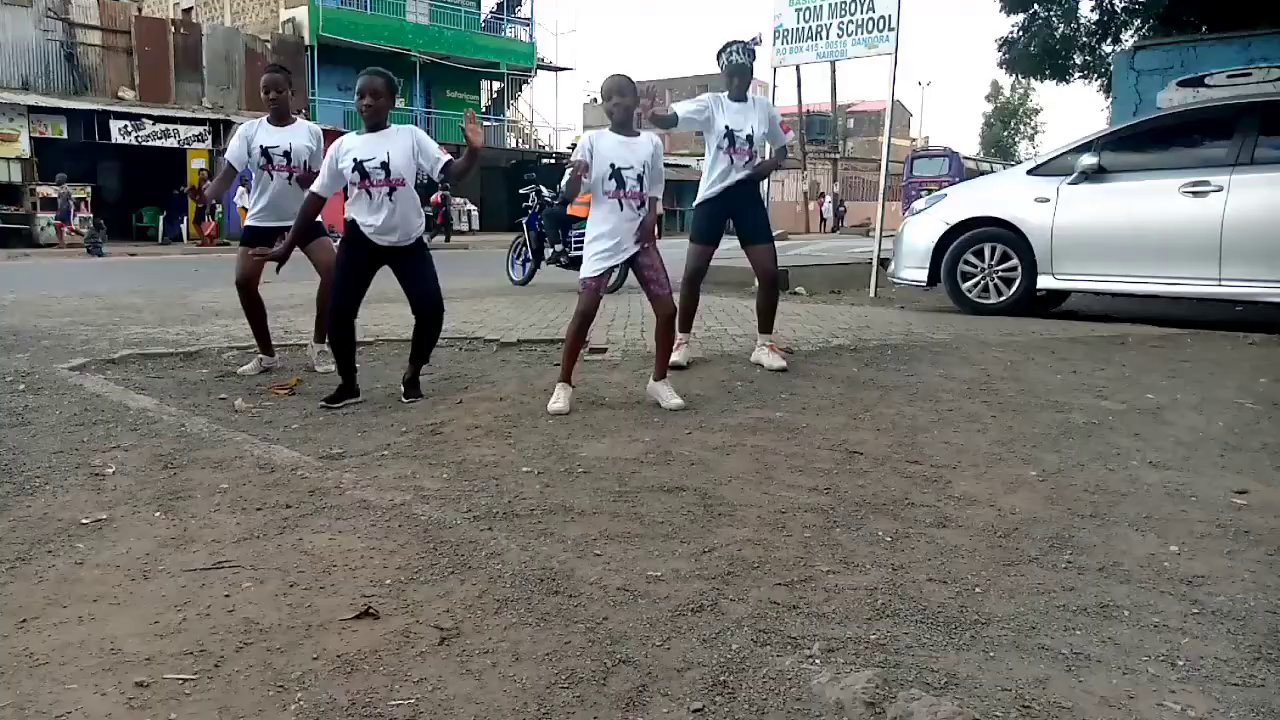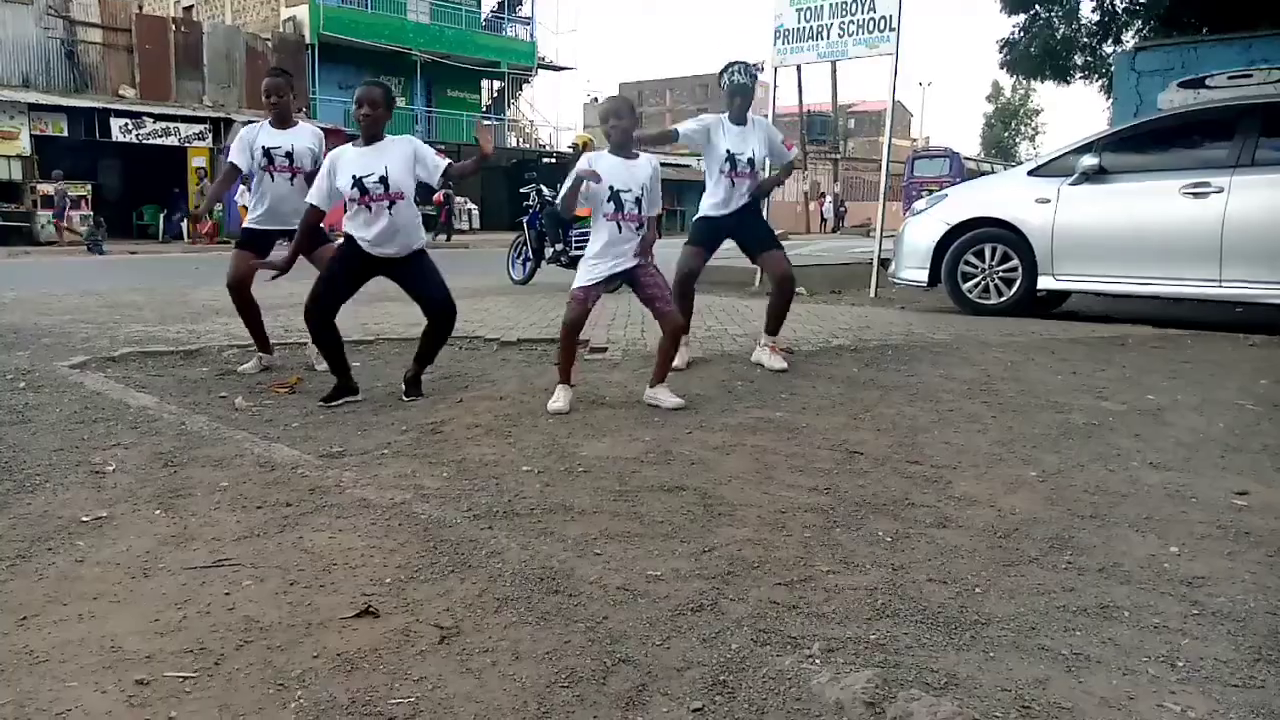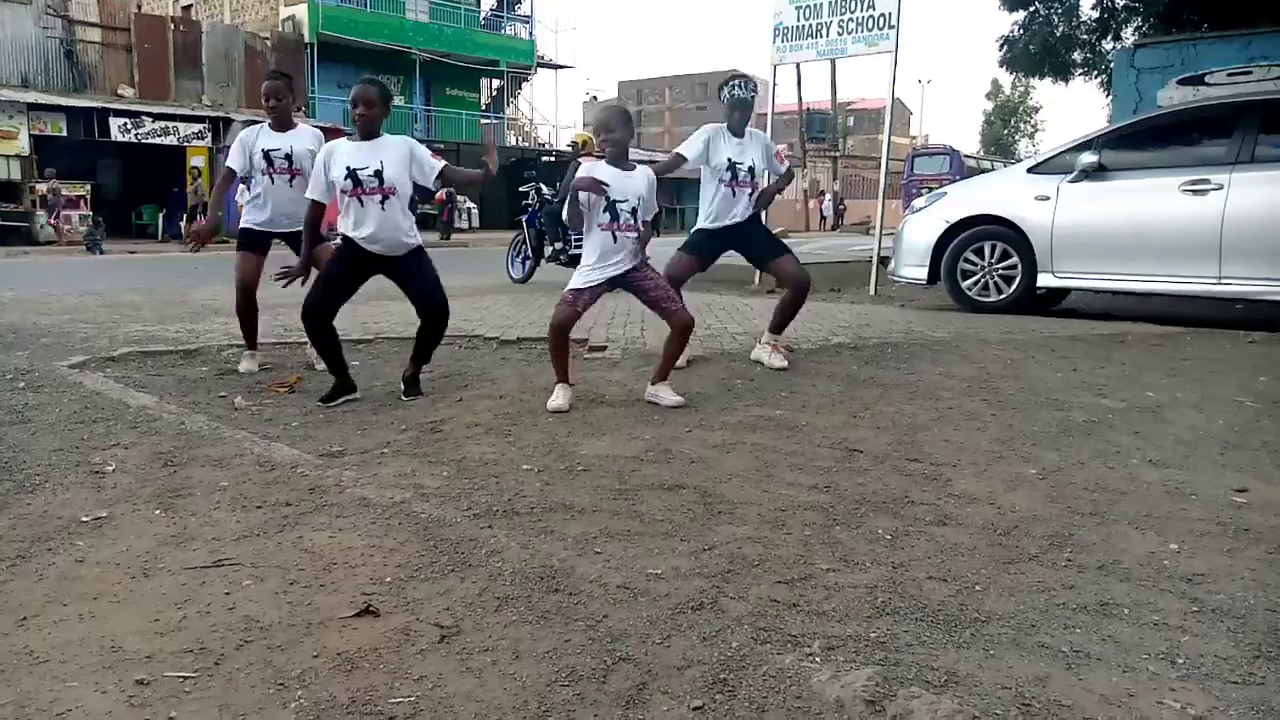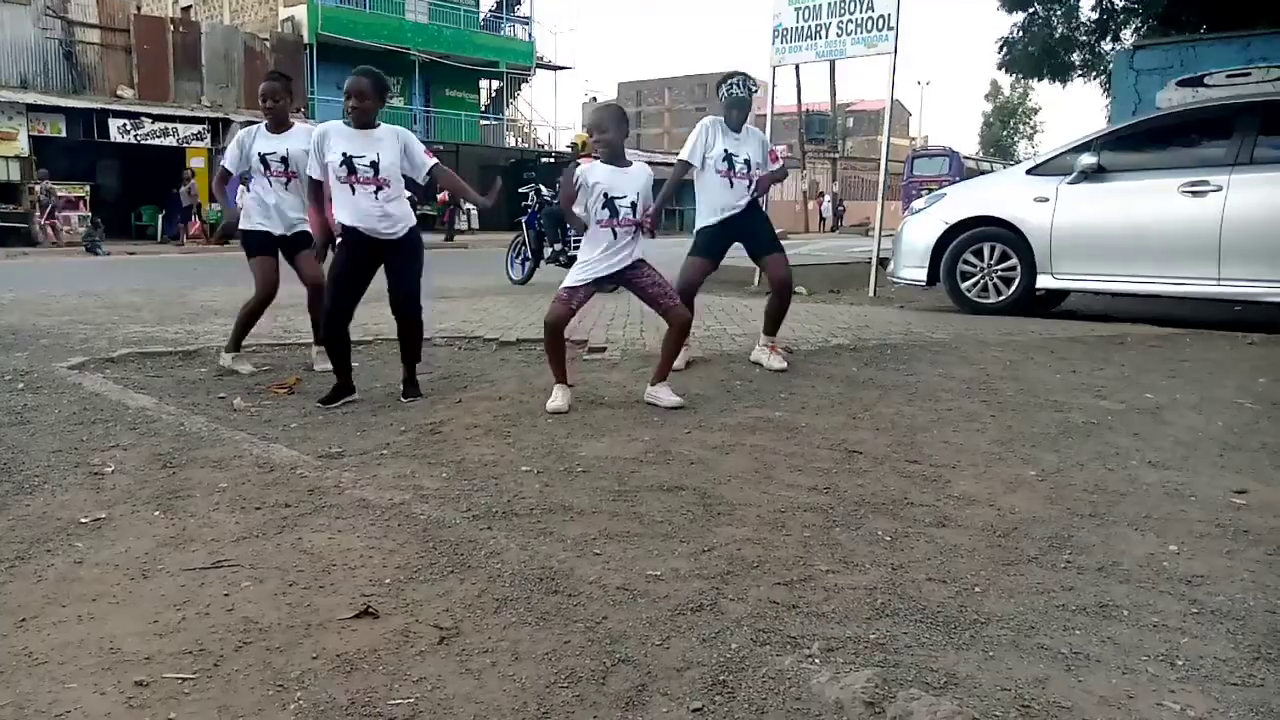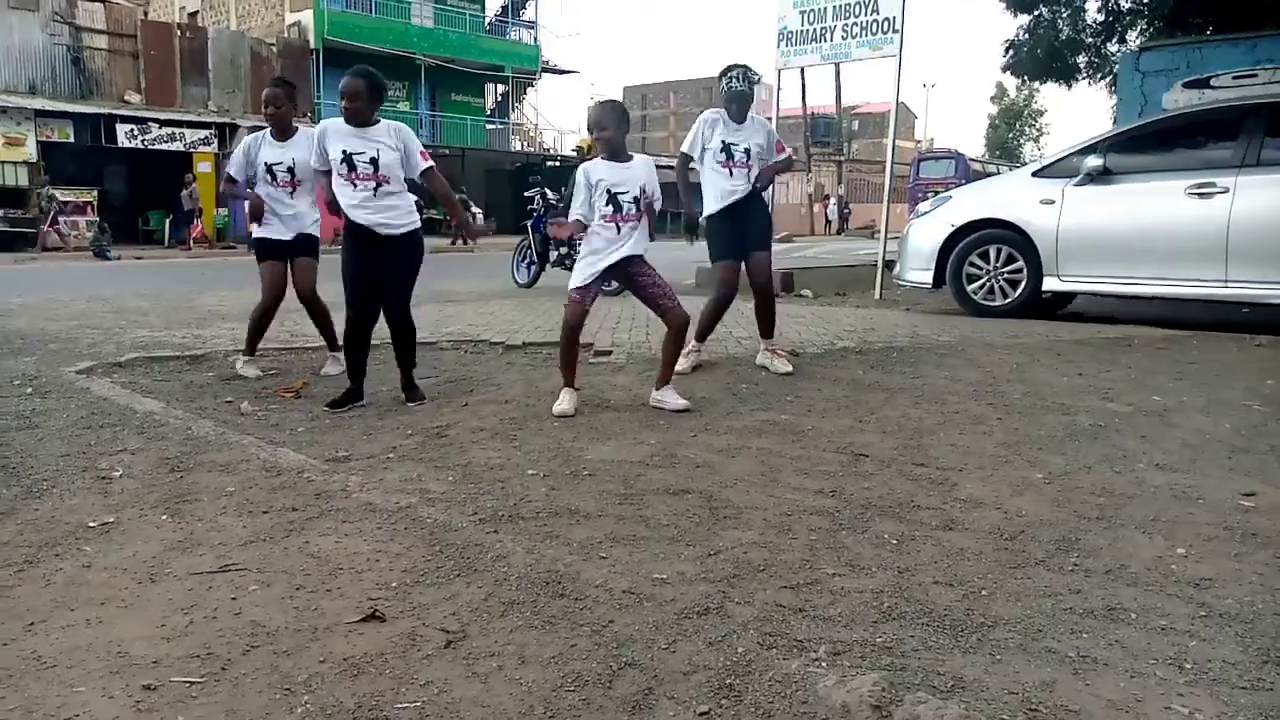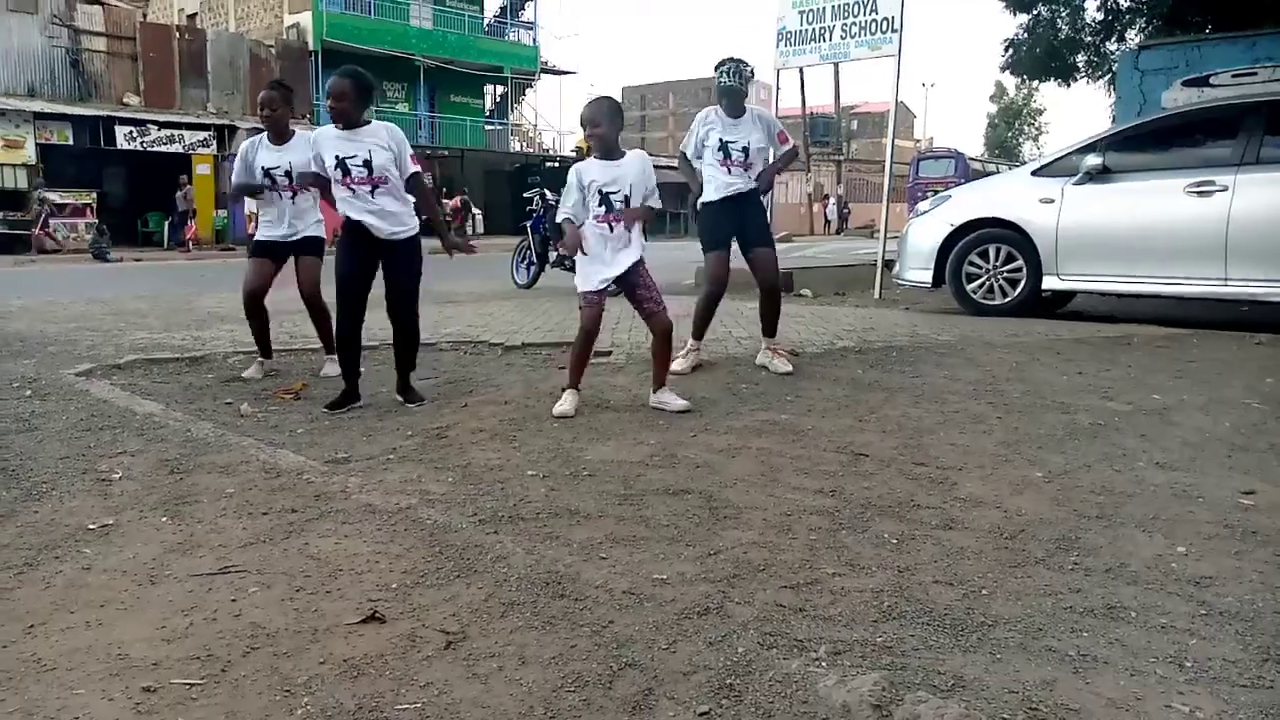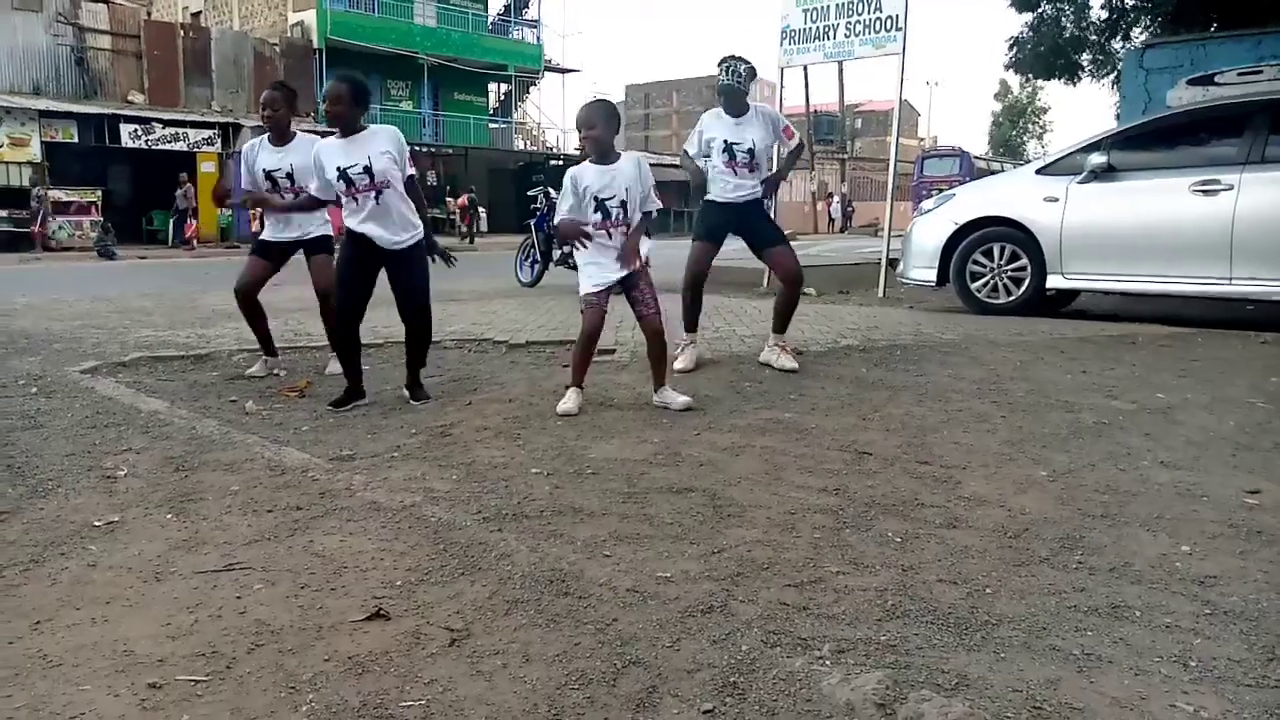
dt=0.1s
person 1, frame 1
left shoulder: (411, 136)
right shoulder: (342, 146)
left elbow: (451, 170)
right elbow: (316, 198)
left wrist: (473, 151)
right wrist: (286, 248)
left hip: (408, 242)
right hip: (361, 240)
left knee: (431, 310)
right knee: (340, 314)
left ankle: (411, 376)
right ankle: (348, 383)
person 1, frame 2
left shoulder: (409, 146)
right shoulder: (338, 157)
left elbow: (451, 173)
right elbow: (316, 209)
left wrist: (482, 157)
right wrist: (290, 259)
left hip: (407, 250)
right hip: (358, 249)
left knee: (443, 311)
right knee: (316, 311)
left ankle: (413, 375)
right ankle: (345, 382)
person 1, frame 3
left shoulder: (404, 147)
right shoulder: (331, 151)
left elbow: (444, 174)
right elbow: (316, 206)
left wrist: (485, 175)
right wrist: (304, 263)
left hip: (404, 248)
right hip: (355, 248)
left knee: (437, 312)
right knee: (313, 313)
left ankle: (411, 374)
right ankle: (344, 382)
person 1, frame 4
left shoulder: (399, 137)
right shoulder: (325, 133)
left elbow: (436, 172)
right elbow: (315, 184)
left wrist: (479, 200)
right wrist: (323, 228)
left hip: (402, 235)
right hip: (355, 238)
left knee: (407, 309)
right knee: (333, 314)
left ankle: (410, 377)
right ankle: (343, 382)
person 1, frame 5
left shoulder: (398, 133)
right shoulder: (327, 132)
left elbow: (431, 177)
right elbow: (323, 172)
left wrist: (463, 220)
right wrist: (333, 197)
left hip: (403, 232)
right hip: (360, 234)
left knee: (397, 310)
right knee: (360, 313)
left ankle: (408, 381)
right ankle: (355, 387)
person 1, frame 6
left shoulder: (389, 133)
right shoulder: (322, 138)
left elbow: (417, 183)
right elbow: (317, 177)
left wrist: (446, 234)
left hip: (402, 235)
right hip: (357, 236)
left knee: (404, 313)
right knee: (348, 314)
left ankle: (404, 383)
right ankle: (350, 389)
person 1, frame 7
left shoulder: (390, 136)
right shoulder: (324, 151)
left elbow: (412, 187)
right elbow: (316, 199)
left wrist: (430, 238)
right wrist: (269, 200)
left hip: (408, 240)
right hip: (361, 243)
left knee: (418, 315)
right knee: (344, 316)
left ankle: (413, 378)
right ankle: (354, 386)
person 2, frame 1
left shoulder: (652, 143)
right shoulder: (593, 141)
right elbow: (570, 195)
left wrist: (651, 216)
right wrist: (576, 172)
left hip: (639, 241)
right hip: (602, 241)
left knee: (667, 309)
right knee: (585, 312)
left ankle: (659, 382)
right ankle: (564, 385)
person 2, frame 2
left shoulder: (650, 164)
right shoulder: (592, 161)
right elbow: (565, 212)
left wrist: (651, 232)
right wrist: (576, 181)
left hip: (638, 256)
right hip: (600, 256)
left knee: (675, 323)
right knee: (571, 320)
left ankle: (656, 387)
right ankle: (563, 386)
person 2, frame 3
left shoulder: (646, 176)
right shoulder: (588, 172)
right elbow: (576, 224)
left wrist: (646, 234)
right wrist: (575, 192)
left hip: (634, 264)
right hip: (595, 264)
left knee: (683, 321)
right knee: (559, 322)
left ankle: (658, 384)
right ankle: (562, 386)
person 2, frame 4
left shoulder: (644, 172)
right shoulder: (586, 173)
right elbow: (580, 224)
left wrist: (645, 221)
right wrist: (565, 203)
left hip: (631, 261)
right hip: (592, 261)
left knee: (682, 318)
right knee: (553, 320)
left ankle: (656, 385)
right ankle: (561, 386)
person 2, frame 5
left shoulder: (645, 165)
right shoulder: (587, 170)
left elbow: (653, 211)
right elbow: (582, 218)
left wrist: (649, 209)
right wrist: (569, 227)
left hip: (632, 256)
right hip: (594, 257)
left knee: (679, 319)
right knee: (571, 323)
left ankle: (661, 388)
right ankle: (568, 389)
person 2, frame 6
left shoulder: (640, 160)
right shoulder: (580, 170)
left elbow: (652, 207)
right elbow: (567, 217)
left wrist: (640, 211)
right wrist: (570, 233)
left hip: (630, 258)
right hip: (593, 261)
left knee: (663, 326)
right knee: (589, 325)
left ankle: (659, 390)
right ankle: (571, 390)
person 2, frame 7
left shoulder: (635, 164)
right shoulder: (575, 175)
left elbow: (648, 210)
right elbow: (562, 224)
left wrist: (634, 237)
right wrist: (570, 227)
left hip: (631, 261)
right hip: (595, 264)
left knee: (654, 330)
right knee: (592, 327)
left ankle: (661, 389)
right ankle: (574, 388)
person 3, frame 1
left shoulder: (763, 108)
right shoulder: (709, 104)
left elbow: (785, 146)
right elbow: (669, 120)
left wrist: (772, 163)
right wrist: (650, 113)
left hip: (747, 196)
right hip: (712, 195)
left knee: (768, 272)
right knee: (694, 271)
left ankle: (764, 343)
right ankle: (682, 339)
person 3, frame 2
left shoulder: (763, 128)
right shoulder: (710, 124)
left elbow: (789, 162)
right elbow: (670, 135)
left wrist: (775, 180)
right wrist: (637, 140)
left hip: (748, 212)
right hip: (712, 212)
left knee: (784, 278)
right knee: (684, 275)
left ankle: (766, 345)
right ankle: (680, 344)
person 3, frame 3
left shoulder: (761, 140)
right shoulder: (710, 134)
left elbow: (786, 171)
right elbow: (675, 161)
left wrist: (774, 186)
left hip: (749, 223)
right hip: (712, 225)
left knee: (799, 281)
right knee: (670, 279)
left ankle: (768, 343)
person 3, frame 4
left shoulder: (757, 137)
right shoulder: (707, 127)
left elbow: (780, 170)
right elbow: (680, 168)
left wrist: (767, 179)
right wrist: (655, 209)
left hip: (751, 216)
right hip: (713, 220)
left knee: (782, 282)
right knee: (685, 285)
left ankle: (766, 344)
right ankle: (680, 345)
person 3, frame 5
left shoulder: (762, 126)
right shoulder: (708, 119)
left elbow: (787, 159)
right elbow: (683, 161)
left wrist: (771, 169)
right wrist: (687, 206)
left hip: (753, 205)
right hip: (718, 211)
left knee: (762, 283)
right knee: (726, 289)
left ankle: (768, 349)
right ankle: (694, 348)
person 3, frame 6
left shoulder: (763, 118)
right shoulder: (706, 117)
left elbow: (791, 150)
right elbow: (684, 158)
left wrist: (773, 168)
right wrist: (696, 185)
left hip: (749, 202)
right hip: (714, 205)
left knee: (770, 281)
right knee: (716, 282)
left ankle: (769, 347)
right ankle: (693, 346)
person 3, frame 7
left shoulder: (766, 115)
right shoulder: (710, 120)
left elbow: (795, 146)
right elbow: (687, 156)
left wrist: (779, 174)
right wrist: (696, 173)
left hip: (753, 208)
right hip: (717, 205)
left knee: (793, 275)
right knee: (694, 274)
left ankle: (775, 345)
right ankle: (689, 343)
person 4, frame 1
left shoulder: (311, 131)
right shoulder: (249, 130)
right elbow: (228, 173)
right wrist: (207, 194)
right hip: (261, 218)
left knee: (333, 269)
right knee: (244, 280)
left ankle: (319, 344)
right ankle: (266, 353)
person 4, frame 2
left shoulder: (313, 135)
right shoulder: (250, 133)
right elbow: (230, 175)
right wrist: (204, 207)
left hip: (302, 220)
right hip: (260, 220)
right knee: (236, 282)
right ankle: (264, 352)
person 4, frame 3
left shoulder: (313, 136)
right shoulder: (250, 136)
right elbow: (228, 180)
right wrist: (212, 218)
left hip: (300, 222)
right hip: (257, 221)
right knee: (245, 287)
right ankle: (250, 350)
person 4, frame 4
left shoulder: (310, 135)
right shoulder: (247, 136)
right elbow: (220, 180)
right wrist: (228, 210)
left hip: (297, 224)
right hip: (258, 224)
left knee: (316, 283)
right knee: (266, 291)
left ankle: (320, 347)
right ankle: (232, 351)
person 4, frame 5
left shoulder: (315, 139)
right shoulder: (251, 144)
right elbow: (227, 186)
right wrist: (250, 197)
left hip: (304, 228)
right hip: (269, 231)
left knee: (306, 292)
right knee: (273, 293)
left ankle: (334, 352)
right ankle: (247, 355)
person 4, frame 6
left shoulder: (312, 143)
right shoulder: (250, 148)
left elbow: (329, 185)
right elbow: (236, 190)
right wrist: (252, 188)
left hip: (309, 229)
right hip: (271, 233)
left knee: (310, 292)
right knee: (252, 292)
left ankle: (331, 354)
right ankle: (264, 358)
person 4, frame 7
left shoulder: (313, 144)
right shoulder: (251, 150)
right wrist: (227, 198)
left hip: (315, 229)
right hip: (276, 233)
left knee: (327, 290)
right knee: (243, 288)
left ankle: (336, 352)
right ankle: (270, 355)
